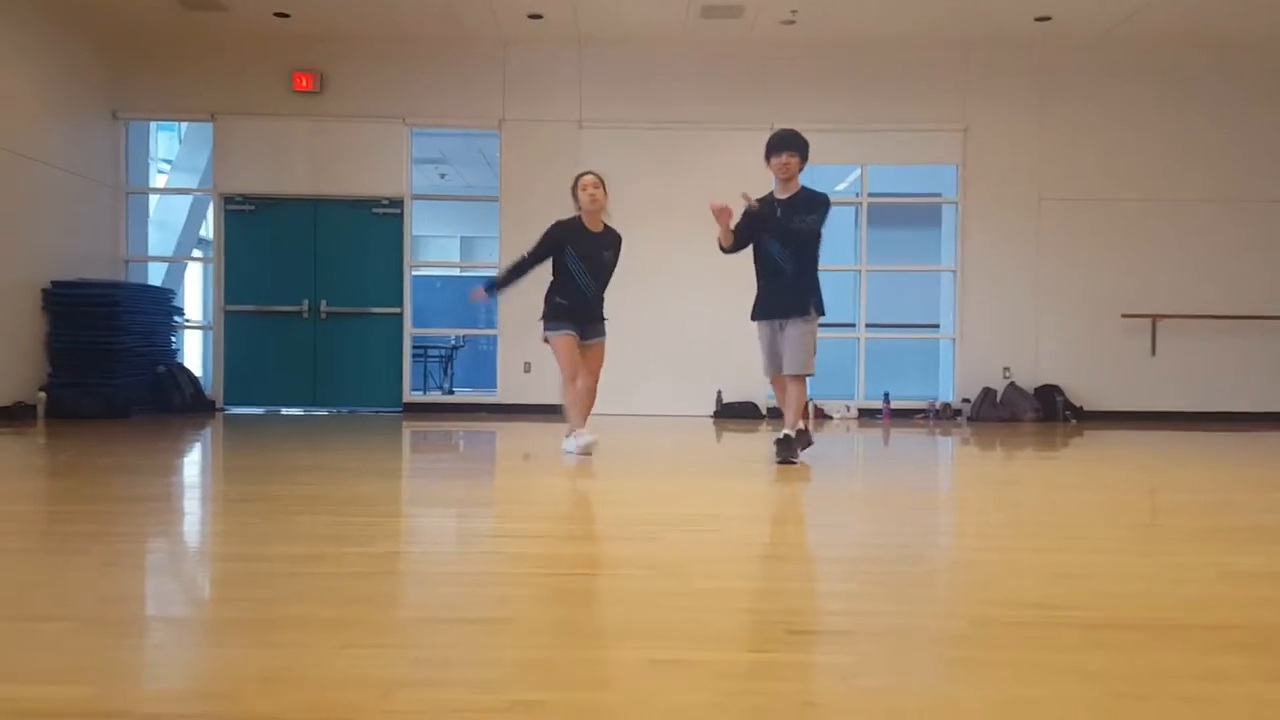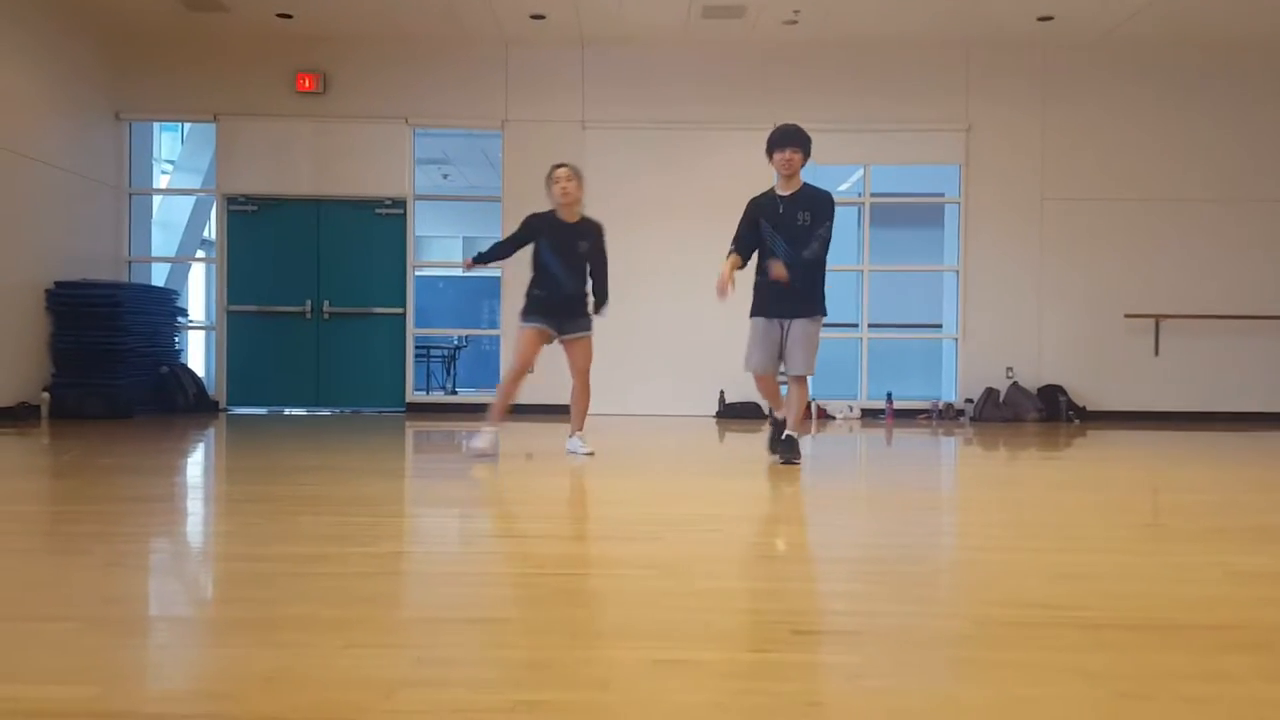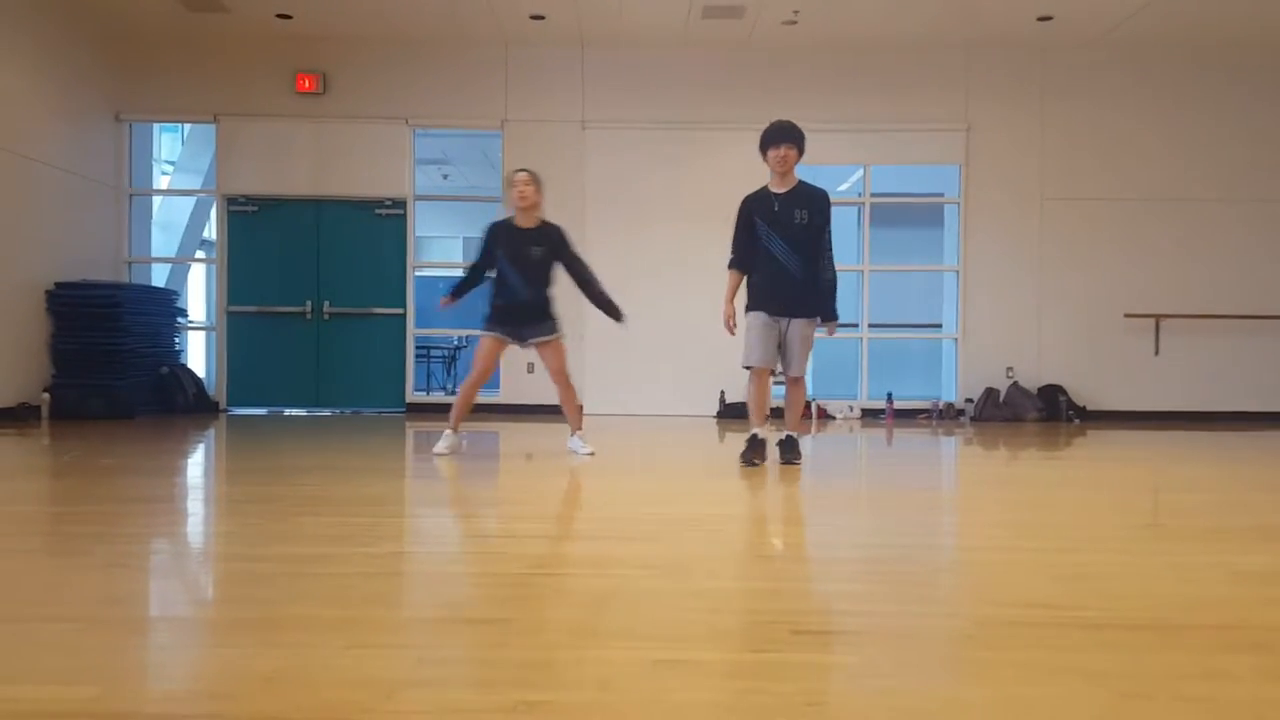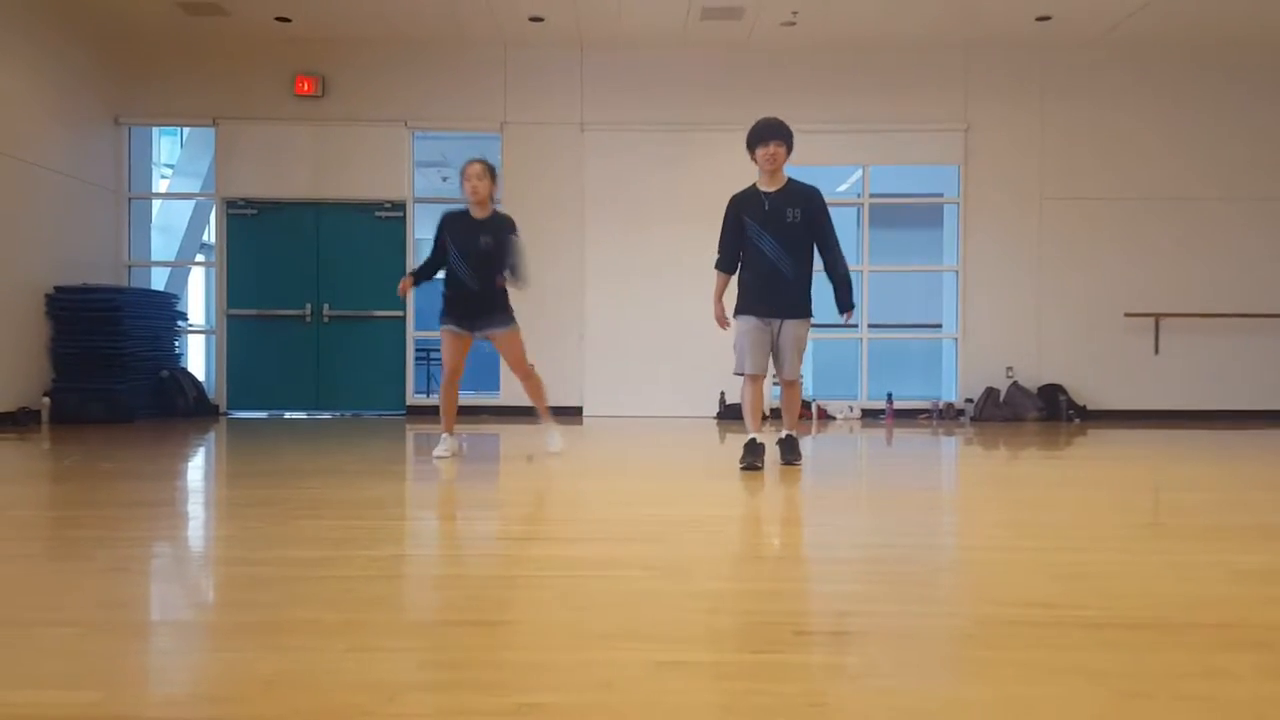
dt=0.2s
person 1, frame 1
left shoulder: (816, 202)
right shoulder: (757, 208)
left elbow: (802, 235)
right elbow: (733, 245)
left wrist: (762, 219)
right wrist: (724, 229)
left hip: (802, 302)
right hip: (767, 304)
left knee: (796, 372)
right knee: (776, 375)
left ankle: (788, 436)
right ankle: (800, 429)
person 1, frame 2
left shoulder: (820, 201)
right shoulder: (758, 205)
left elbow: (818, 248)
right elbow: (742, 248)
left wrist: (789, 268)
right wrist: (728, 272)
left hip: (804, 302)
right hip: (765, 304)
left knee: (798, 373)
right knee: (760, 372)
left ankle: (790, 436)
right ankle: (780, 414)
person 1, frame 3
left shoulder: (816, 199)
right shoulder: (752, 203)
left elbow: (823, 255)
right elbow: (740, 258)
left wrist: (828, 307)
right wrist: (728, 301)
left hip: (802, 304)
right hip: (760, 303)
left knee: (794, 375)
right knee: (757, 369)
left ankle: (789, 438)
right ankle: (756, 437)
person 1, frame 4
left shoulder: (808, 197)
right shoulder: (740, 202)
left elbow: (829, 250)
right elbow: (728, 256)
left wrist: (845, 297)
right wrist: (718, 299)
left hip: (794, 306)
right hip: (751, 305)
left knee: (790, 378)
right knee: (752, 374)
left ankle: (788, 437)
right ankle: (753, 442)
person 2, frame 1
left shoulder: (613, 239)
right shoulder: (563, 231)
right elbow: (529, 261)
right wrist: (492, 288)
left hip: (592, 317)
right hip: (561, 314)
left knee: (591, 380)
right knee: (569, 375)
left ankle: (573, 437)
right ankle: (578, 432)
person 2, frame 2
left shoulder: (593, 230)
right shoulder: (537, 223)
left elbow: (598, 269)
right elbow: (508, 245)
left wrist: (600, 302)
right wrist: (479, 259)
left hip: (575, 312)
right hip: (540, 308)
left knee: (582, 376)
right knee: (518, 369)
left ankle: (576, 436)
right ankle: (490, 429)
person 2, frame 3
left shoulder: (552, 234)
right shoulder: (497, 232)
left elbow: (579, 272)
right elbow: (480, 268)
left wrist: (609, 307)
right wrist: (454, 294)
left hip: (538, 317)
right hip: (502, 316)
left knee: (561, 378)
right knee: (476, 376)
left ankle: (576, 436)
right ankle: (451, 433)
person 2, frame 4
left shoulder: (503, 224)
right shoulder: (449, 222)
left elbow: (512, 256)
right elbow: (436, 260)
left wrist: (514, 276)
right wrist: (413, 278)
left hip: (494, 307)
right hip: (457, 306)
left knee: (522, 369)
right knee: (450, 374)
left ankle: (548, 424)
right ankle: (448, 436)
